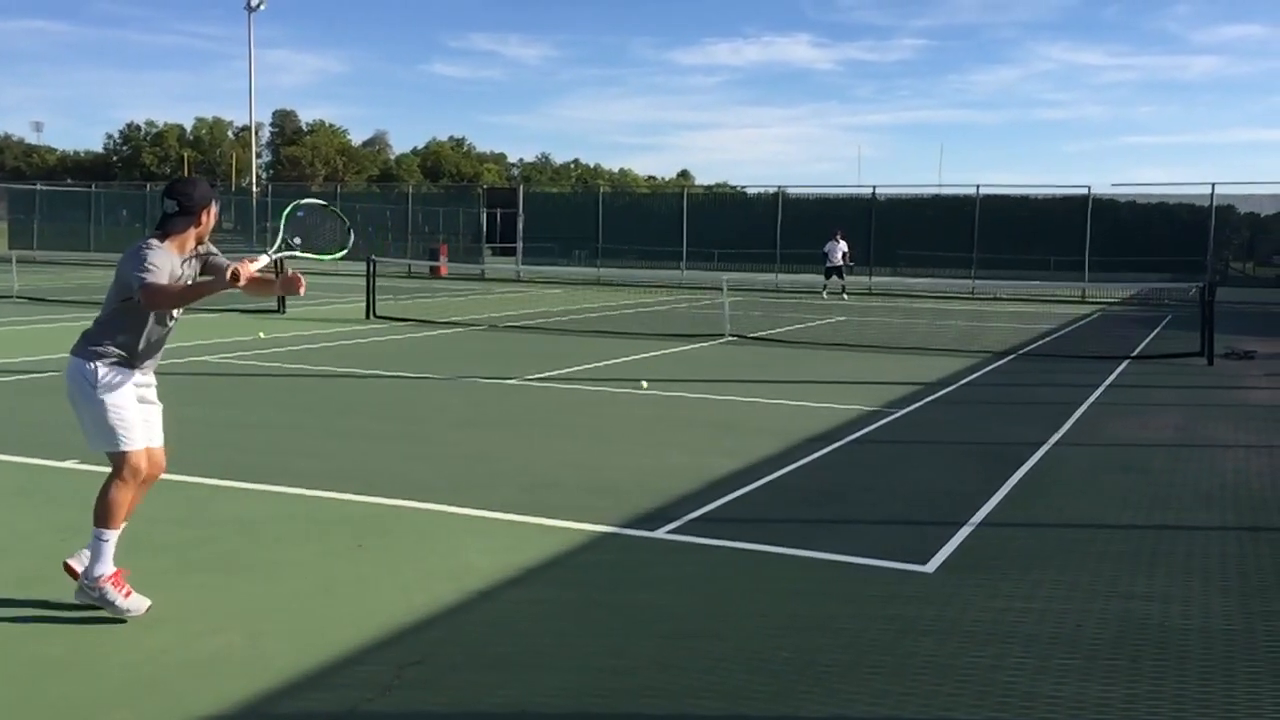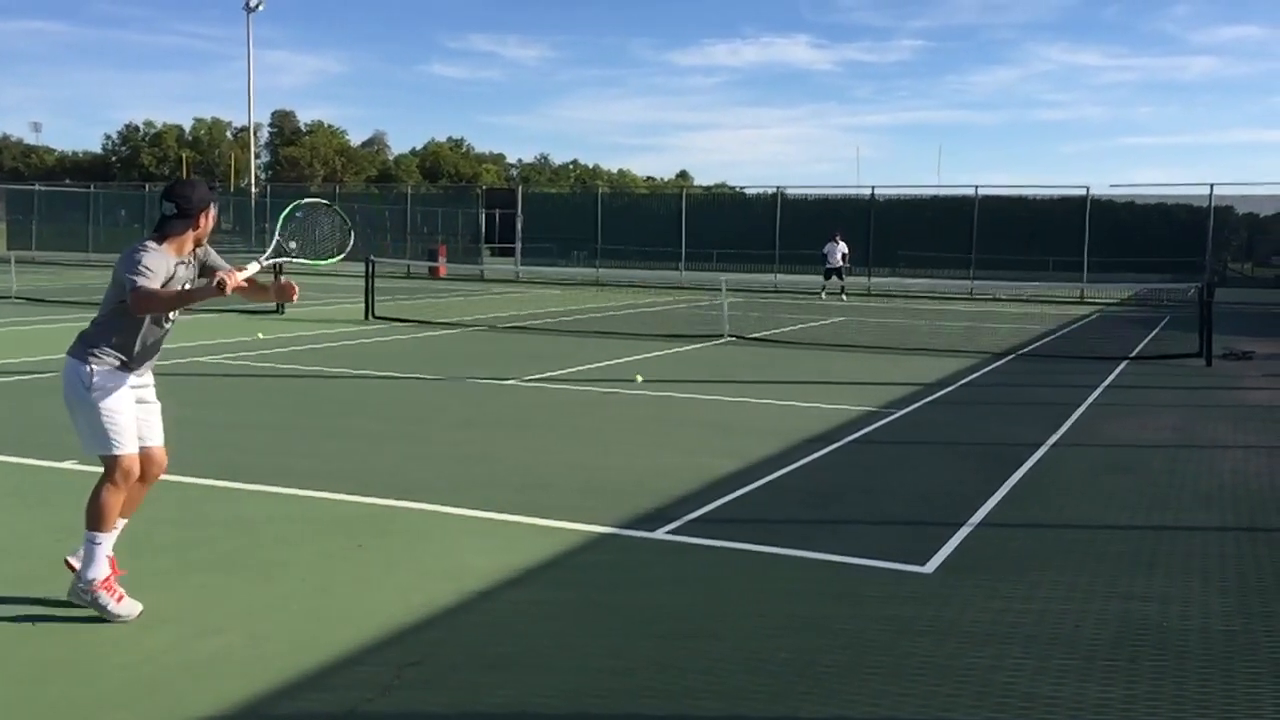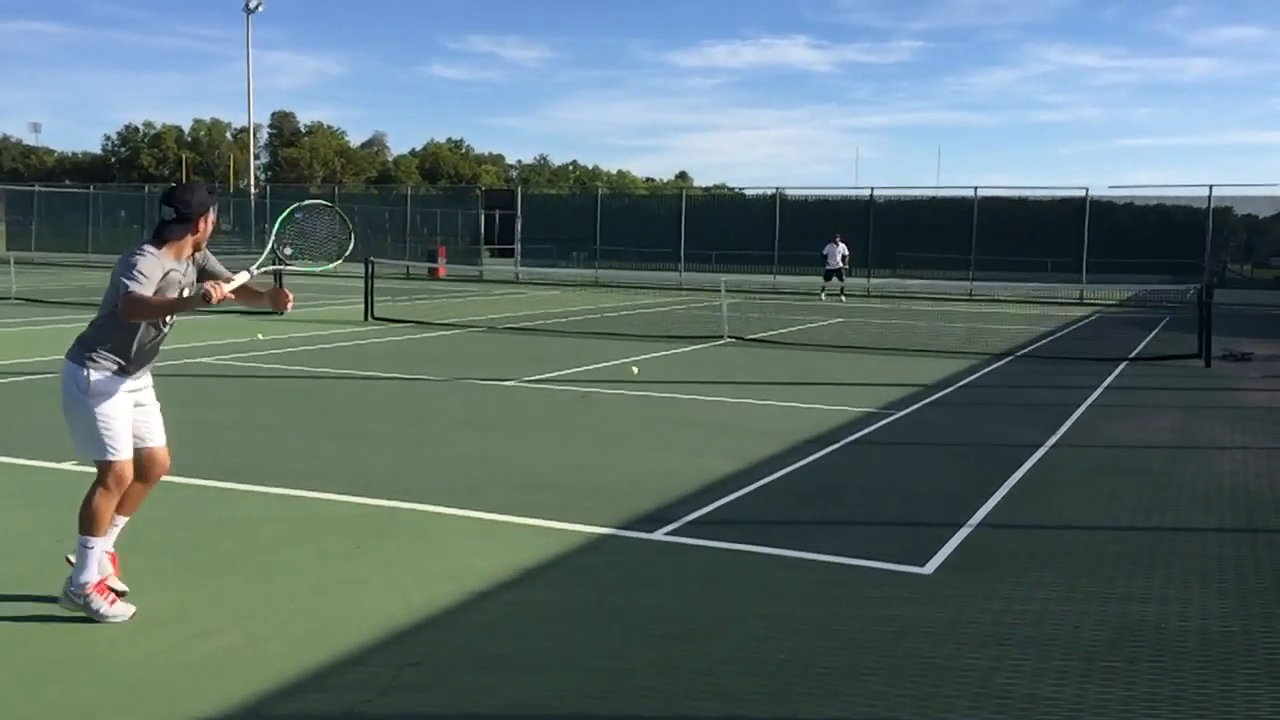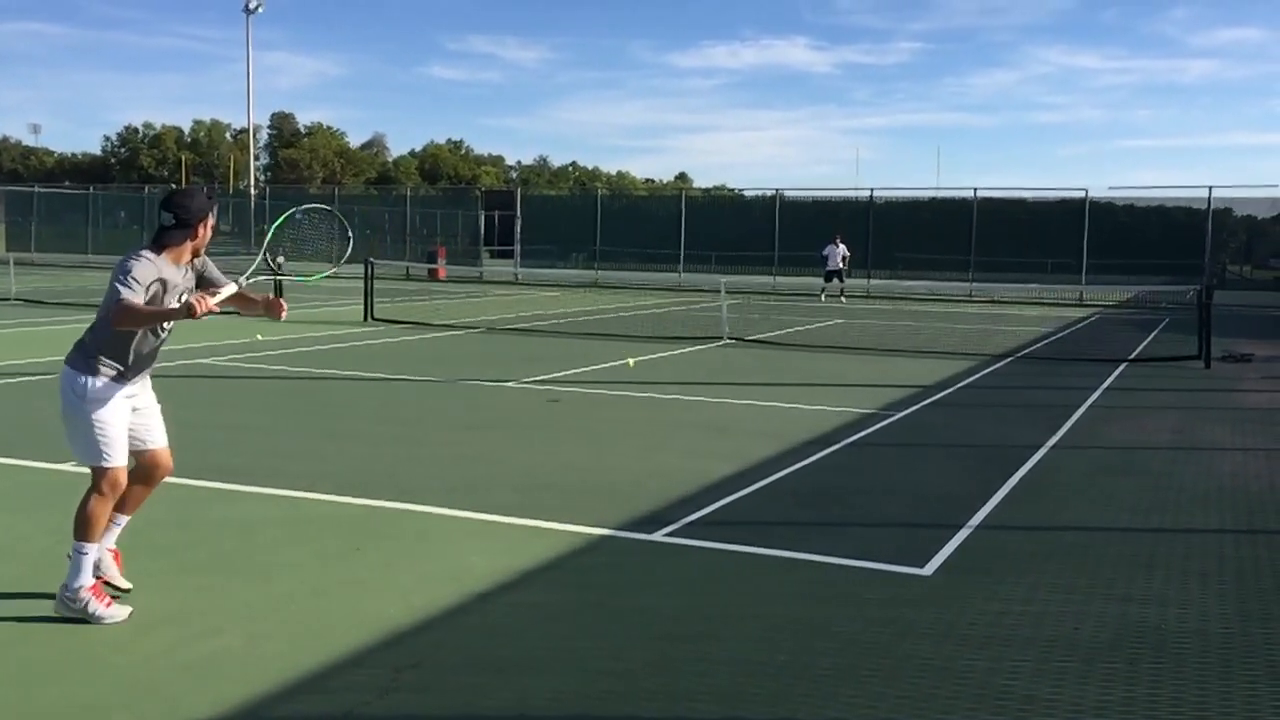
dt=0.2s
person 1, frame 1
left shoulder: (199, 252)
right shoulder: (149, 256)
left elbow: (245, 280)
right elbow: (154, 298)
left wrist: (279, 285)
right wrist: (217, 284)
left hip: (136, 372)
right hip: (99, 369)
left knee: (152, 466)
right knee: (131, 467)
left ankle: (90, 559)
right ankle: (98, 576)
person 1, frame 2
left shoulder: (197, 254)
right shoulder: (146, 258)
left elbow: (241, 284)
right elbow: (143, 302)
left wrist: (273, 291)
right wrist: (203, 291)
left hip: (135, 374)
right hip: (96, 370)
left knee: (152, 465)
right knee: (123, 470)
left ankle: (93, 556)
right ankle: (90, 580)
person 1, frame 3
left shoulder: (195, 258)
right shoulder: (144, 262)
left elbow: (238, 289)
right elbow: (131, 308)
left wrist: (268, 297)
right wrist: (190, 301)
left hip: (133, 376)
right hip: (95, 374)
left knee: (154, 464)
right knee: (116, 474)
left ankle: (98, 553)
right ankle: (82, 585)
person 1, frame 4
left shoulder: (195, 263)
right shoulder: (142, 266)
left elbow: (235, 296)
right elbow: (120, 315)
left wrist: (263, 305)
right wrist: (176, 311)
left hip: (132, 381)
right hip: (93, 380)
left knee: (156, 465)
right knee: (110, 479)
left ankle: (101, 548)
right ankle: (76, 591)
